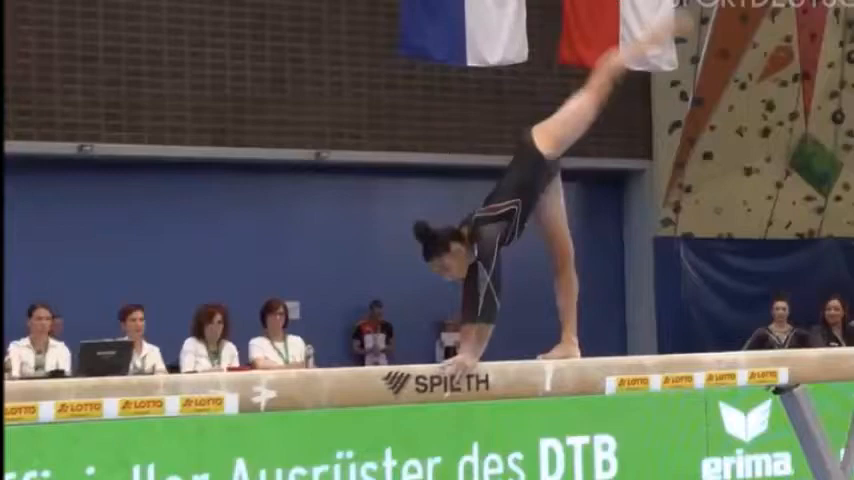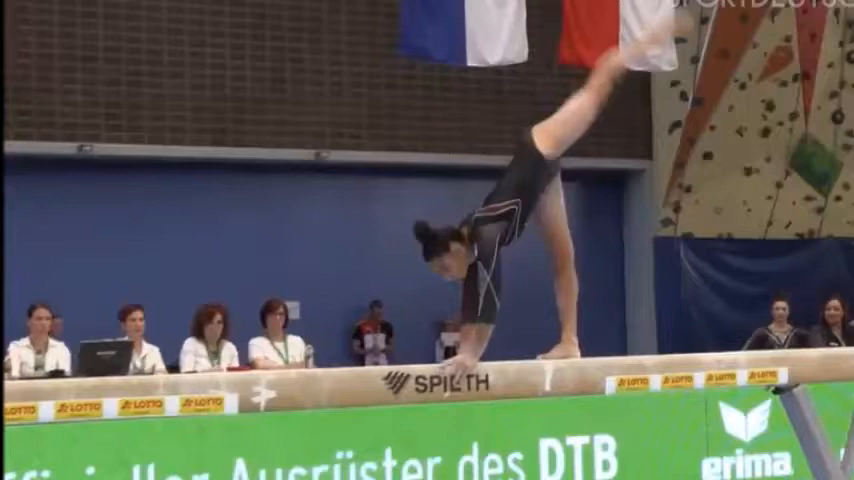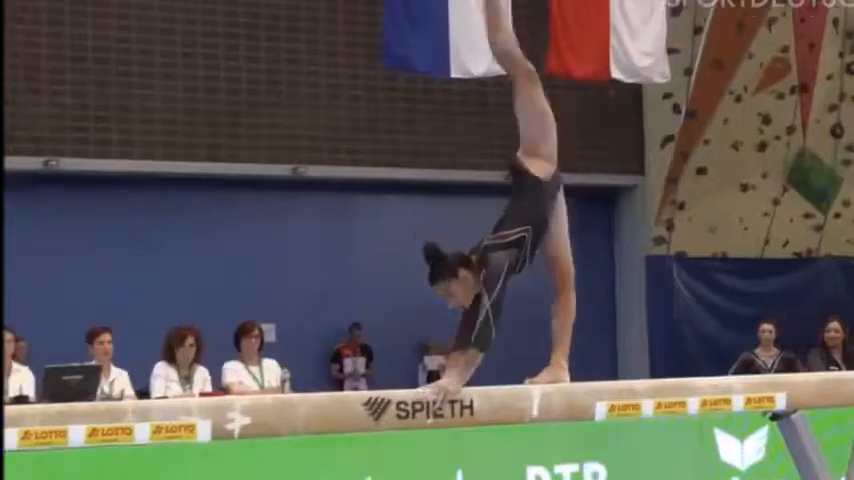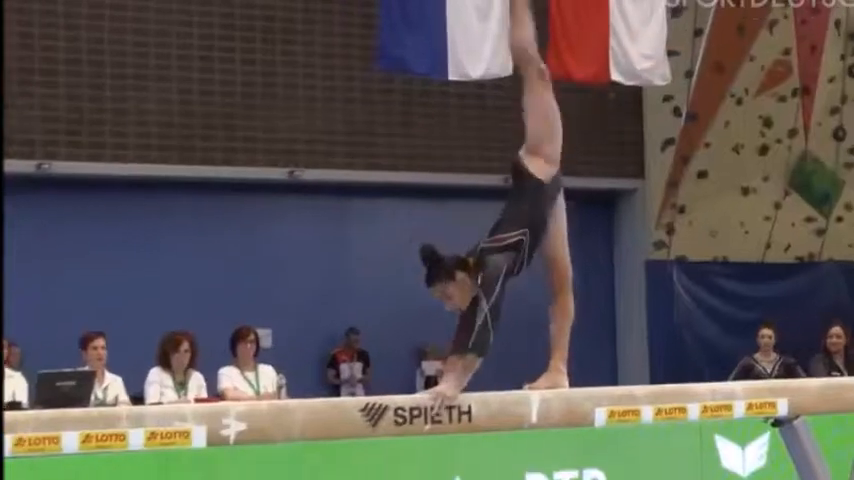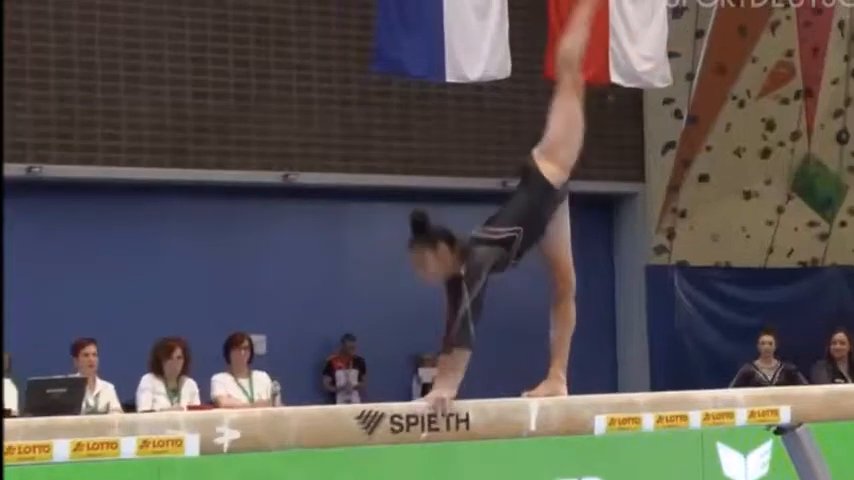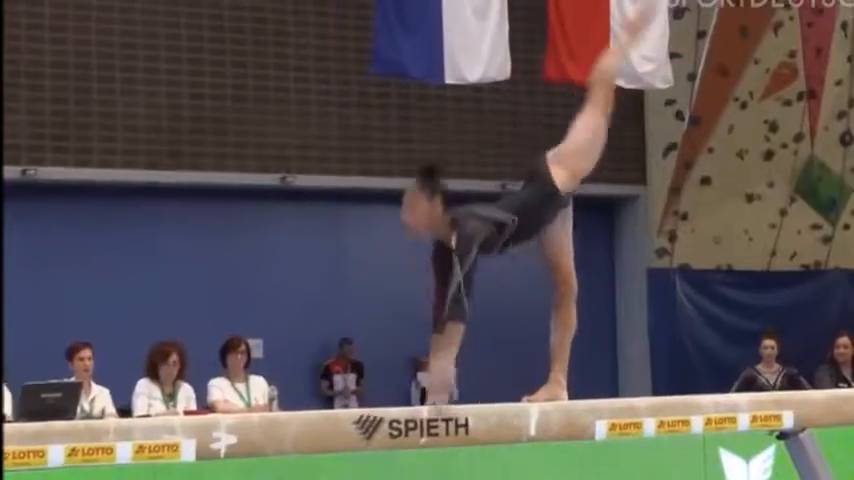
dt=0.1s
person 1, frame 1
left shoulder: (484, 239)
right shoulder: (469, 247)
left elbow: (488, 298)
right elbow: (474, 307)
left wrist: (469, 352)
right wrist: (467, 352)
left hip: (539, 151)
right hip: (539, 168)
right knee: (563, 260)
right ankle: (569, 341)
person 1, frame 2
left shoulder: (485, 239)
right shoulder: (470, 250)
left elbow: (489, 297)
right elbow: (474, 306)
left wrist: (469, 353)
right wrist: (468, 352)
left hip: (539, 151)
right hip: (540, 166)
left knee: (597, 84)
right knee: (563, 260)
right ankle: (569, 341)
person 1, frame 3
left shoulder: (492, 268)
right shoulder: (470, 275)
left elbow: (479, 331)
right elbow: (469, 334)
left wrist: (454, 377)
right wrist: (453, 376)
left hip: (537, 173)
right hip: (539, 187)
right knee: (563, 282)
person 1, frame 4
left shoulder: (490, 271)
right shoulder: (478, 279)
left elbow: (480, 332)
right elbow: (468, 336)
left wrist: (451, 382)
right wrist: (451, 381)
left hip: (538, 174)
right hip: (538, 189)
right knee: (561, 285)
person 1, frame 5
left shoulder: (474, 260)
right shoulder: (460, 269)
left elbow: (466, 325)
right elbow: (457, 333)
left wrist: (446, 386)
right wrist: (447, 384)
left hip: (543, 175)
right hip: (541, 197)
right knee: (563, 288)
person 1, frame 6
left shoulder: (464, 231)
right shoulder: (444, 247)
left elbow: (457, 305)
right elbow: (444, 310)
left wrist: (443, 366)
right wrist: (438, 367)
left hip: (552, 181)
right hip: (549, 202)
right knee: (565, 290)
left ankle: (630, 31)
right ankle: (557, 382)
